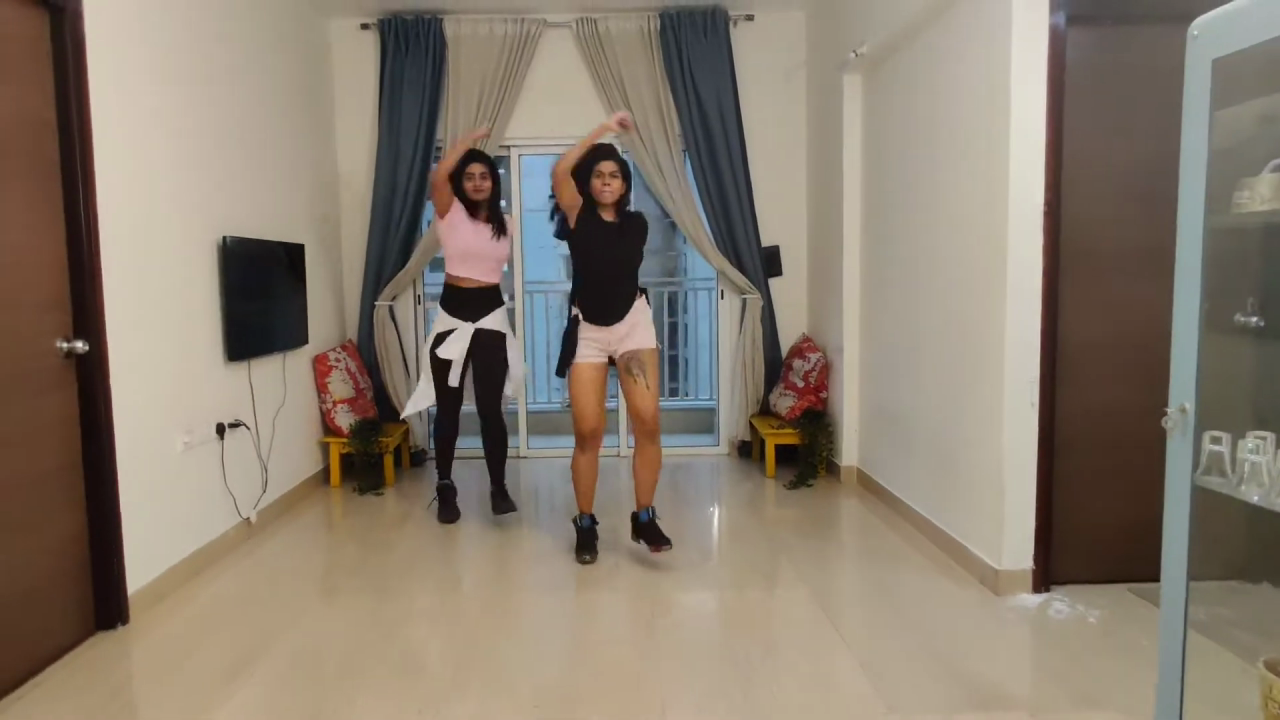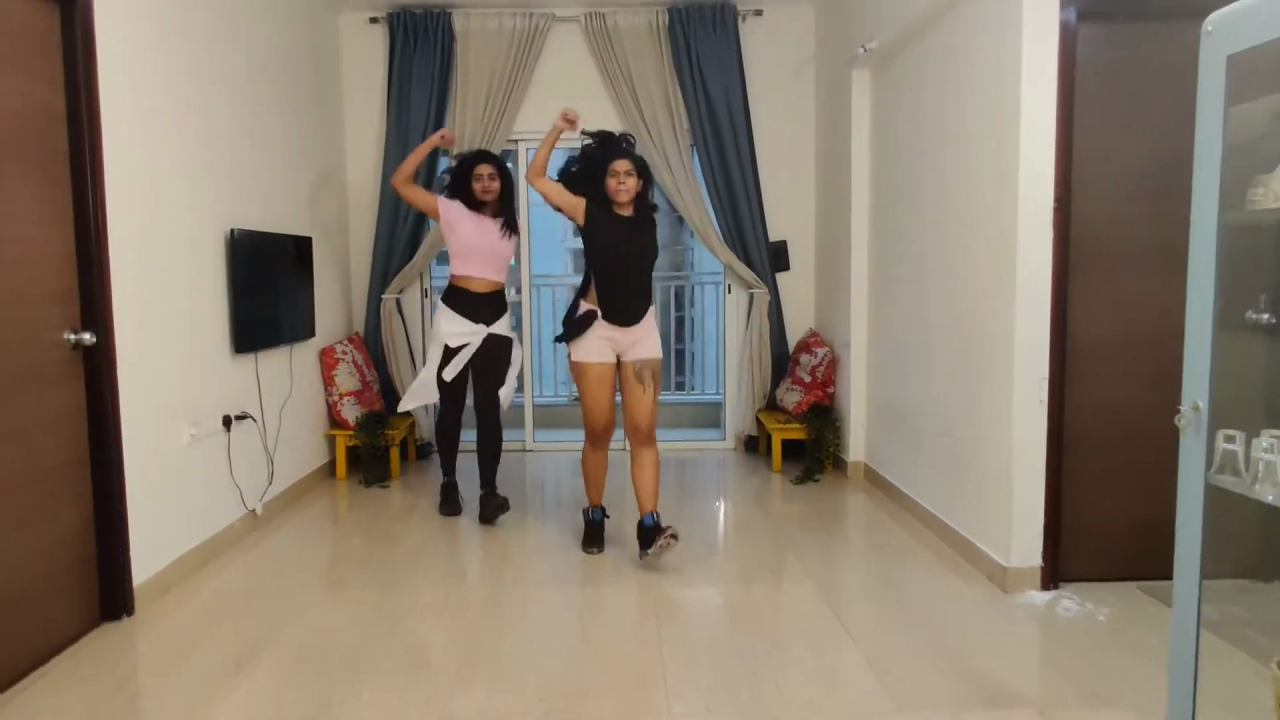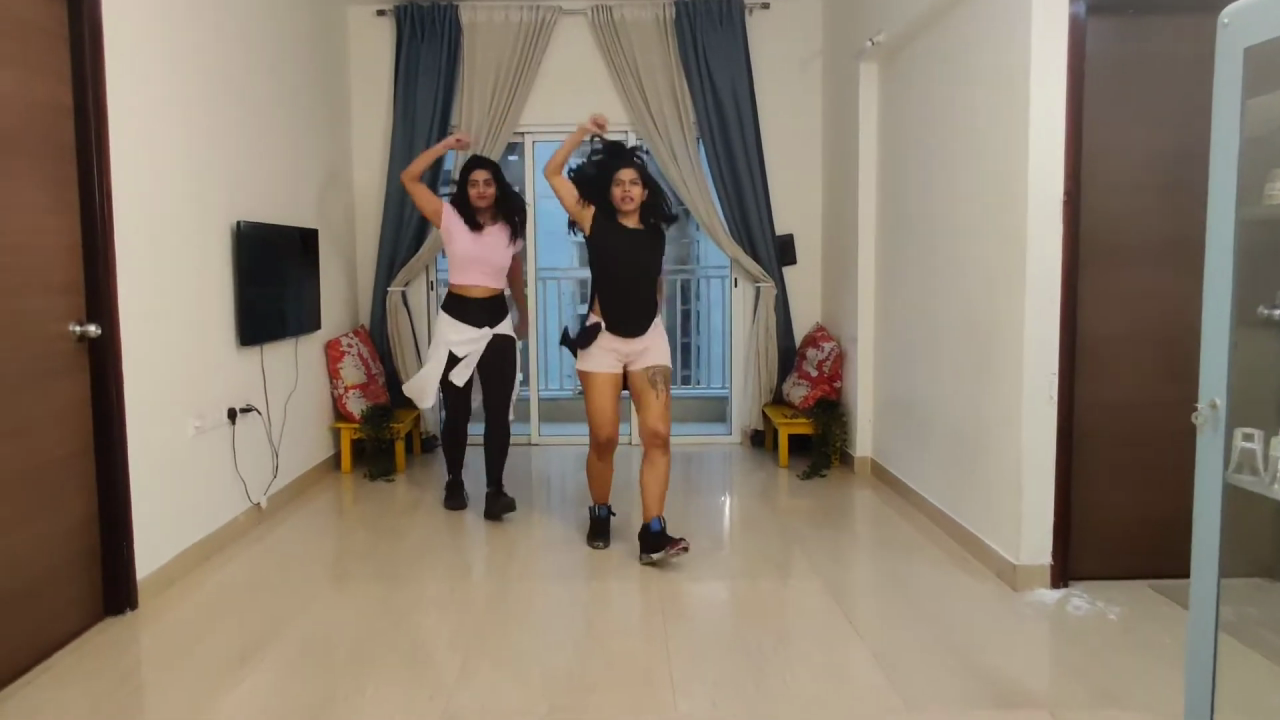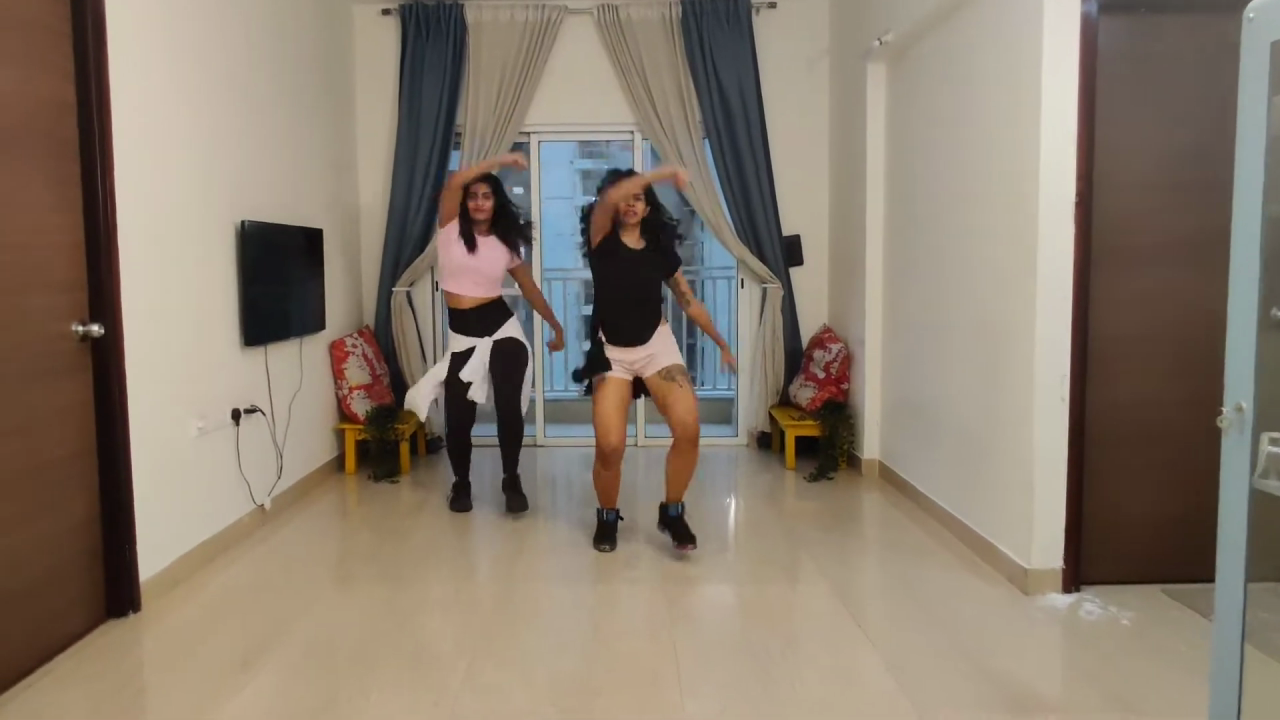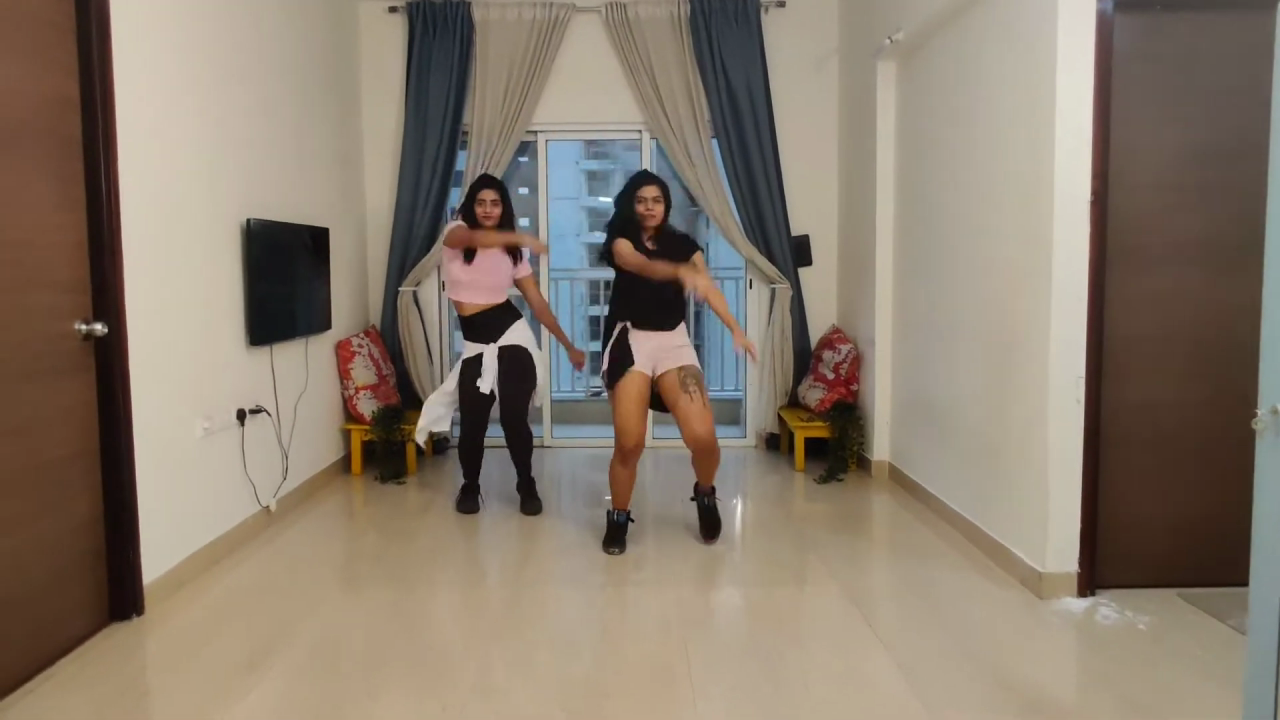
dt=0.1s
person 1, frame 1
left shoulder: (637, 223)
right shoulder: (577, 215)
right elbow: (560, 175)
right wrist: (601, 131)
left hip: (633, 325)
right hip: (589, 329)
left knee: (647, 422)
right knee: (588, 432)
left ankle: (644, 519)
right ankle: (585, 526)
person 1, frame 2
left shoulder: (647, 220)
right shoulder: (588, 211)
right elbow: (536, 177)
right wrist: (558, 128)
left hip: (640, 327)
right hip: (596, 327)
left knee: (642, 430)
right knee: (599, 430)
left ankle: (649, 527)
right ankle: (594, 516)
person 1, frame 3
left shoulder: (656, 232)
right shoulder: (594, 220)
right elbow: (553, 172)
right wrist: (583, 132)
left hip: (648, 339)
right hip: (601, 338)
left knee: (658, 434)
right knee: (604, 439)
left ankle: (653, 535)
right ankle: (599, 515)
person 1, frame 4
left shoulder: (663, 251)
right shoulder: (602, 239)
left elbow: (689, 302)
right elbow: (605, 201)
left wrist: (721, 343)
right wrist: (655, 174)
left hip: (656, 346)
right hip: (611, 351)
left knee: (688, 428)
right knee: (609, 447)
left ankle: (672, 511)
right ankle: (607, 517)
person 1, frame 5
left shoulder: (686, 244)
right shoulder: (621, 242)
left elbow: (707, 289)
right elbow: (634, 264)
left wrist: (736, 330)
right wrist: (680, 272)
left hip: (676, 344)
right hip: (633, 343)
left knee: (702, 438)
right knee: (628, 445)
left ankle: (705, 495)
right ankle: (618, 517)
person 2, frame 1
left shoulder: (501, 223)
right shoulder: (449, 214)
right elbow: (438, 178)
right wrist: (467, 142)
left hip: (491, 318)
right hip: (451, 318)
left knee: (489, 407)
right knee: (446, 407)
left ankle: (499, 488)
right ankle: (446, 487)
person 2, frame 2
left shoulder: (509, 224)
right shoulder: (451, 211)
right elbow: (400, 181)
right wrist: (433, 142)
left hip: (494, 322)
right hip: (454, 316)
left knee: (487, 408)
right knee: (450, 407)
left ankle: (489, 493)
right ankle: (449, 484)
person 2, frame 3
left shoulder: (510, 231)
right shoulder: (448, 217)
right elbow: (409, 177)
left wrist: (520, 313)
right wrist: (448, 144)
left hip: (498, 327)
right hip: (455, 325)
left knee: (497, 412)
right knee: (456, 413)
left ankle: (496, 491)
right ankle: (454, 482)
person 2, frame 4
left shoulder: (506, 242)
right shoulder: (450, 228)
left elbow: (529, 288)
right elbow: (453, 184)
left wrist: (556, 326)
right wrist: (499, 161)
left hip: (502, 331)
right hip: (463, 338)
left knee: (509, 410)
right knee: (458, 420)
left ankle: (511, 481)
right ankle: (461, 483)
person 2, frame 5
left shoulder: (515, 254)
right shoulder: (455, 235)
left elbow: (537, 303)
right elbow: (469, 238)
left wrist: (568, 345)
right wrist: (511, 238)
left hip: (512, 335)
right hip: (476, 342)
left knee: (515, 419)
right knee: (472, 425)
left ankle: (526, 484)
right ankle: (470, 486)
